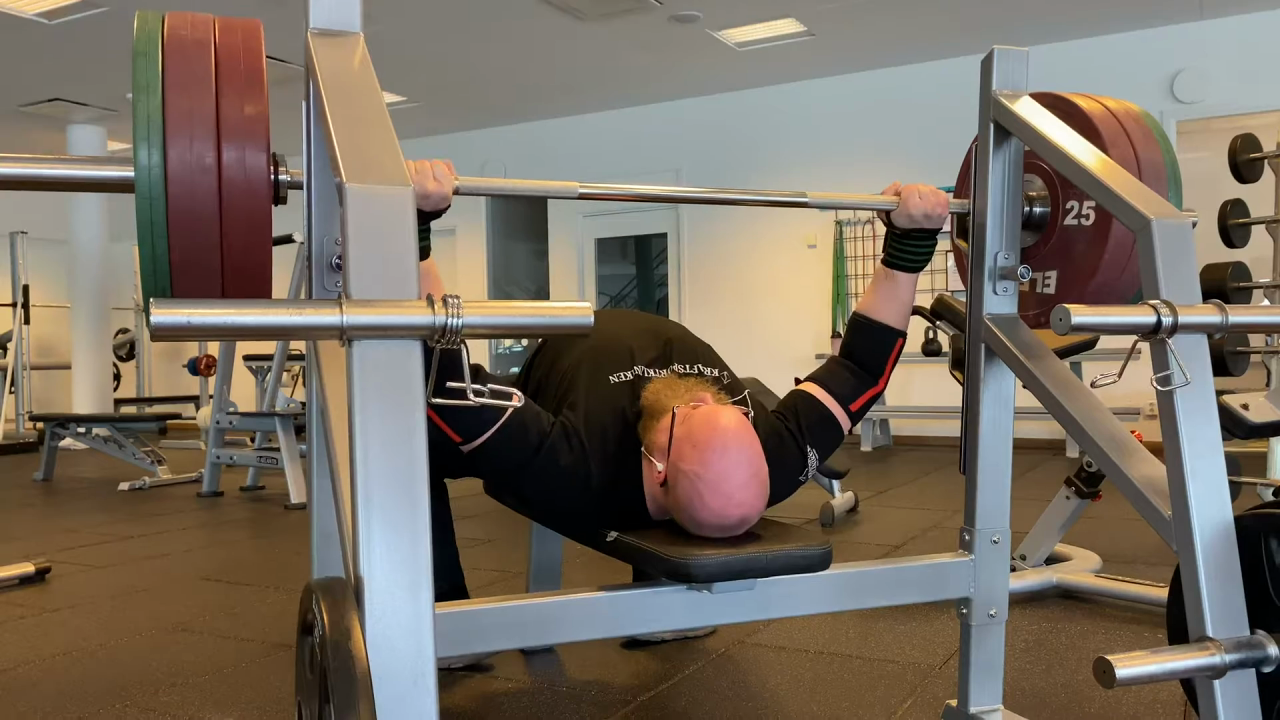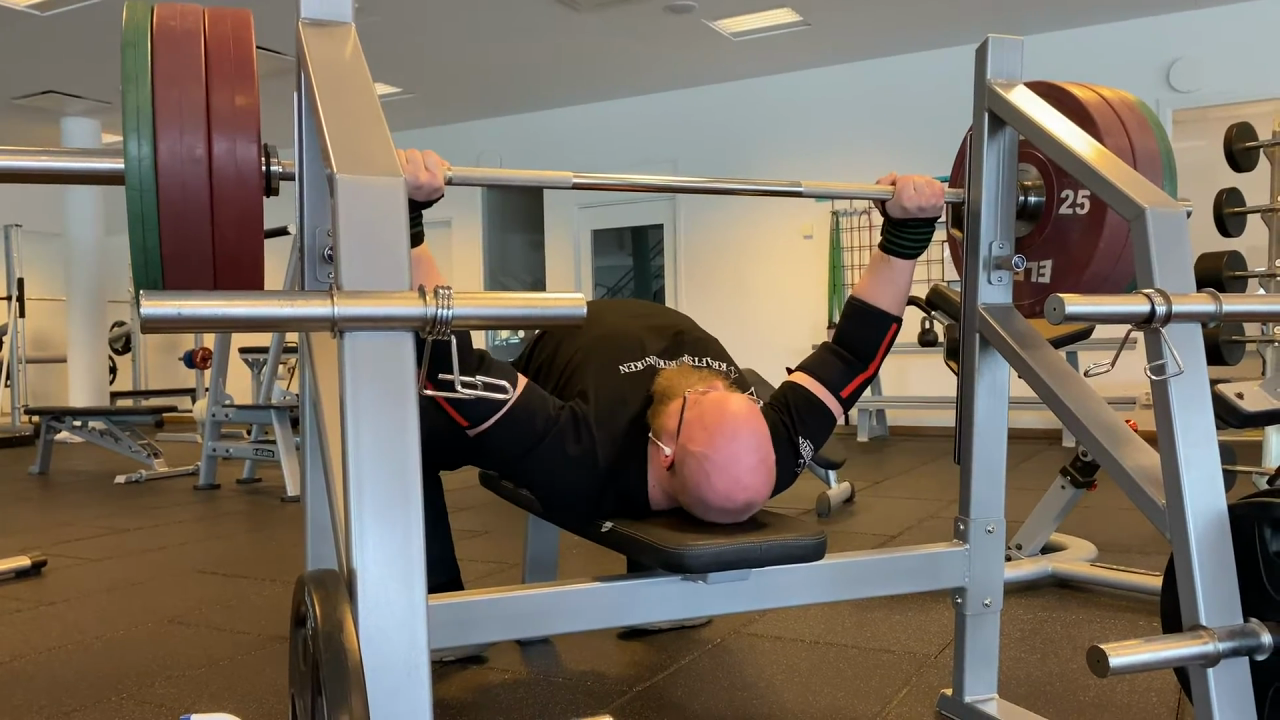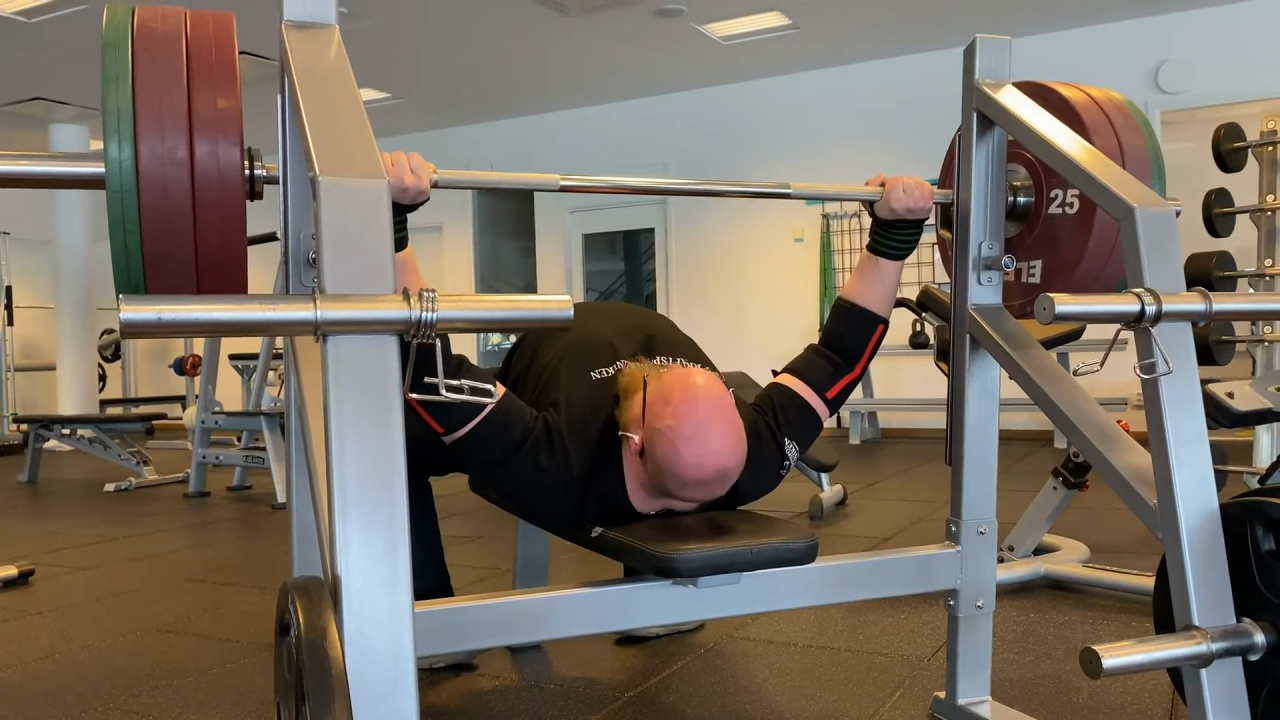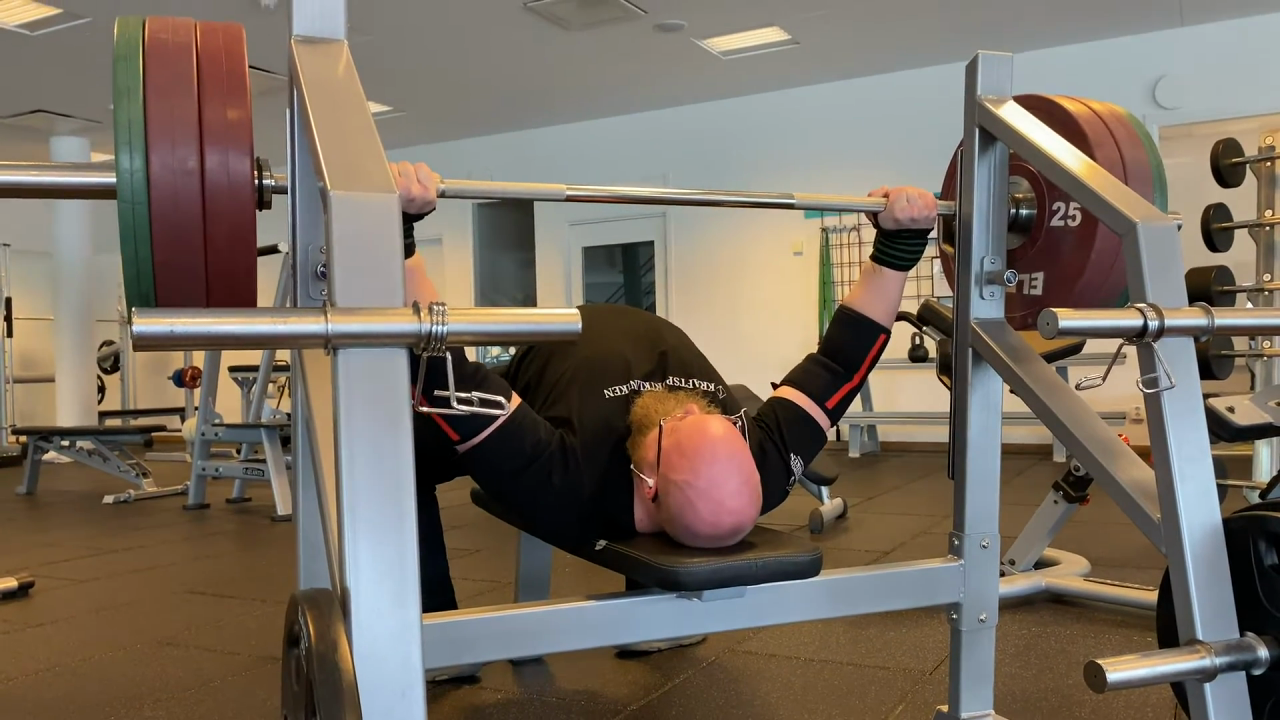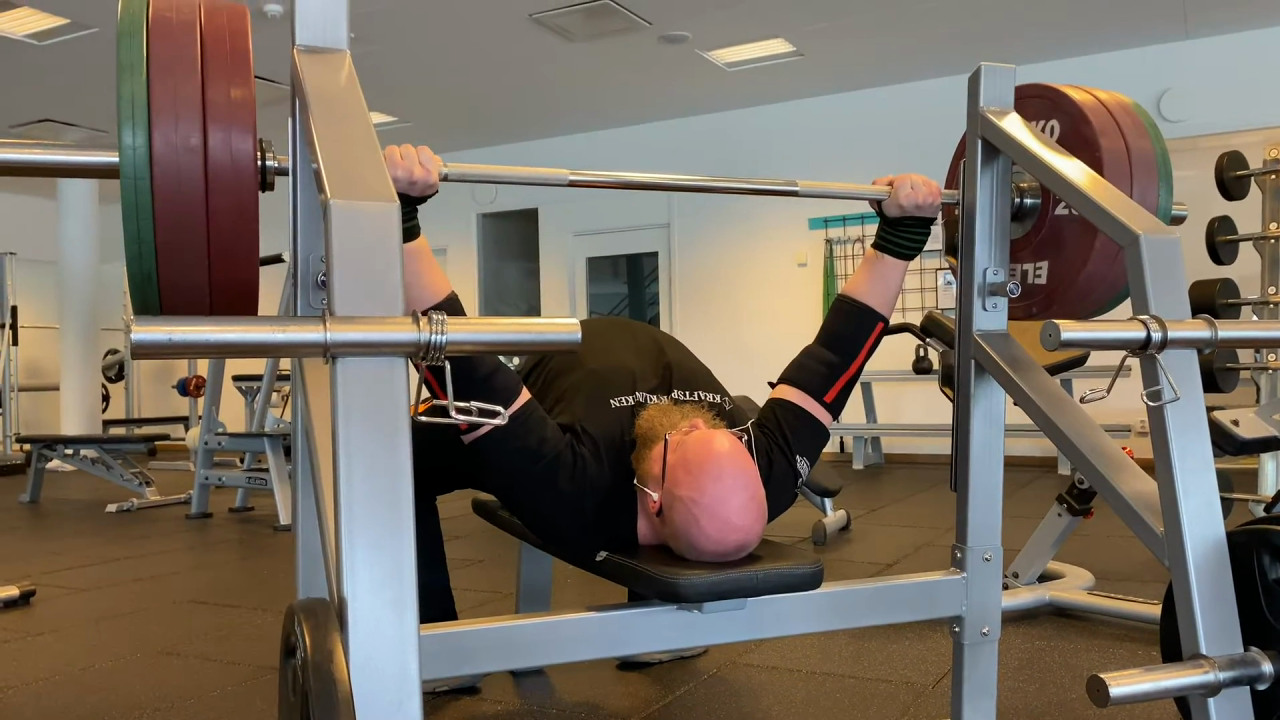
dt=1s
person 1, frame 1
left shoulder: (572, 479)
right shoulder: (773, 472)
left elbow: (440, 378)
right elbow: (862, 369)
left wrist: (415, 226)
right wrist: (913, 242)
person 1, frame 2
left shoulder: (573, 466)
right shoulder: (769, 463)
left elbow: (443, 361)
right elbow: (854, 352)
left wrist: (410, 215)
right wrist: (907, 232)
person 1, frame 3
left shoulder: (553, 472)
right shoulder: (756, 461)
left elbow: (425, 366)
right elbow: (842, 355)
left wrist: (393, 220)
right wrist: (895, 233)
person 1, frame 4
left shoulder: (564, 489)
right shoulder: (766, 471)
left elbow: (444, 373)
right elbow: (842, 363)
left wrist: (397, 228)
right wrist: (898, 243)
person 1, frame 5
left shoulder: (569, 494)
right shoulder: (772, 476)
left elbow: (455, 357)
right elbow: (838, 351)
left wrist: (402, 213)
right wrist: (902, 231)
